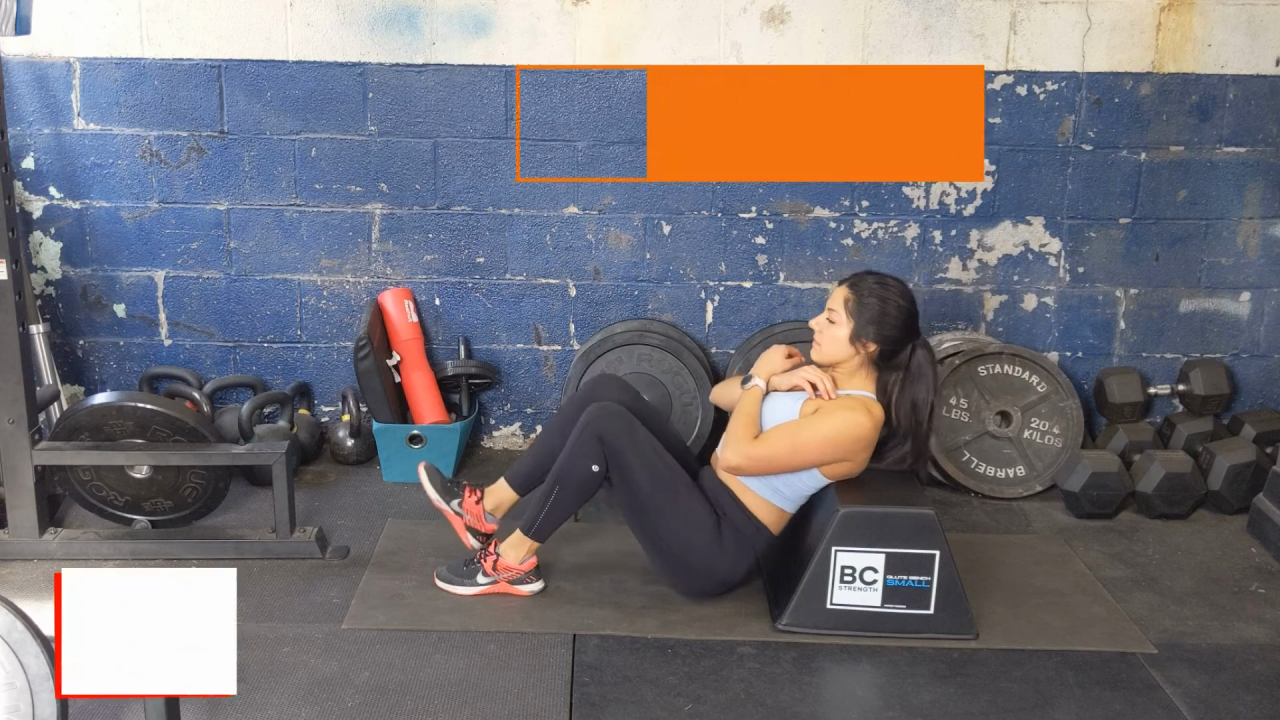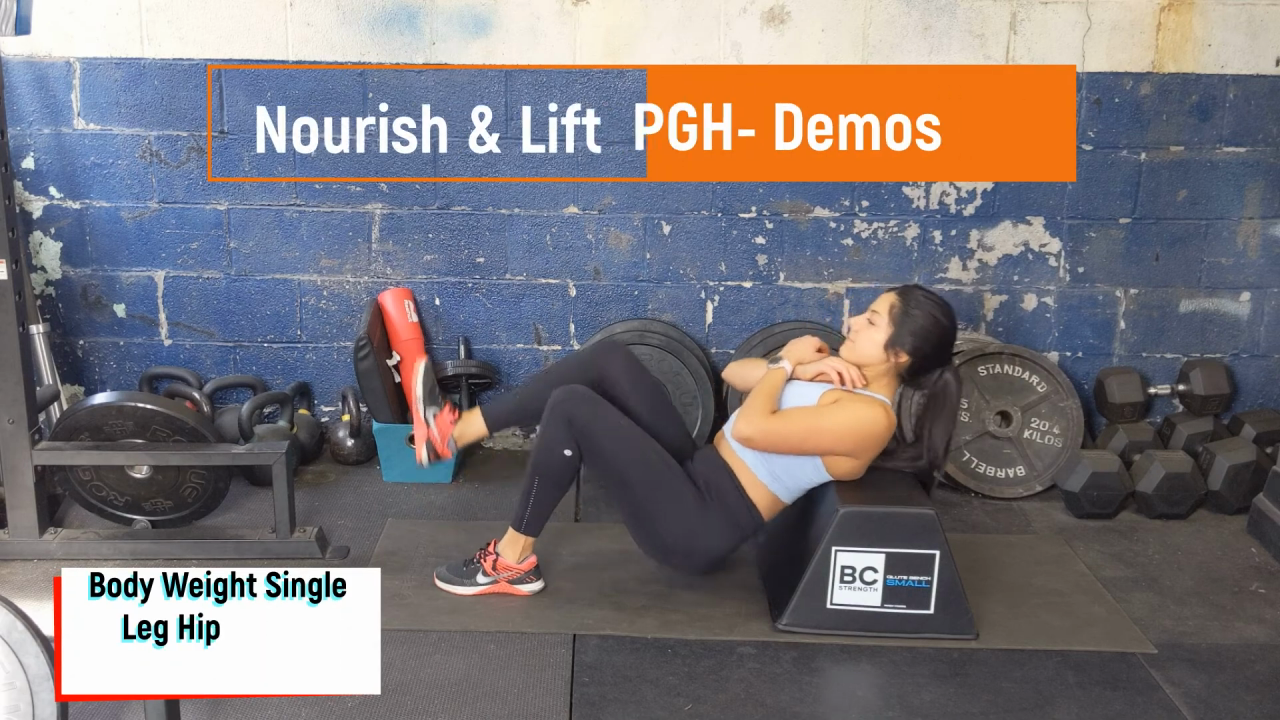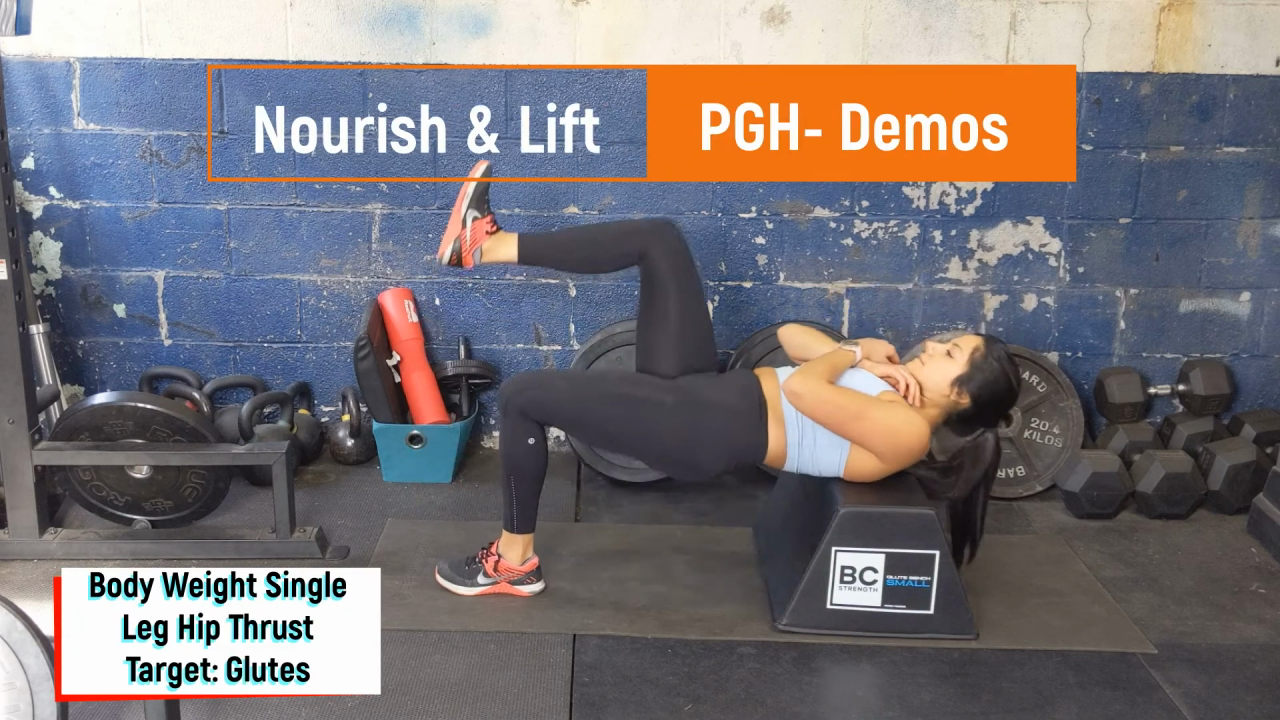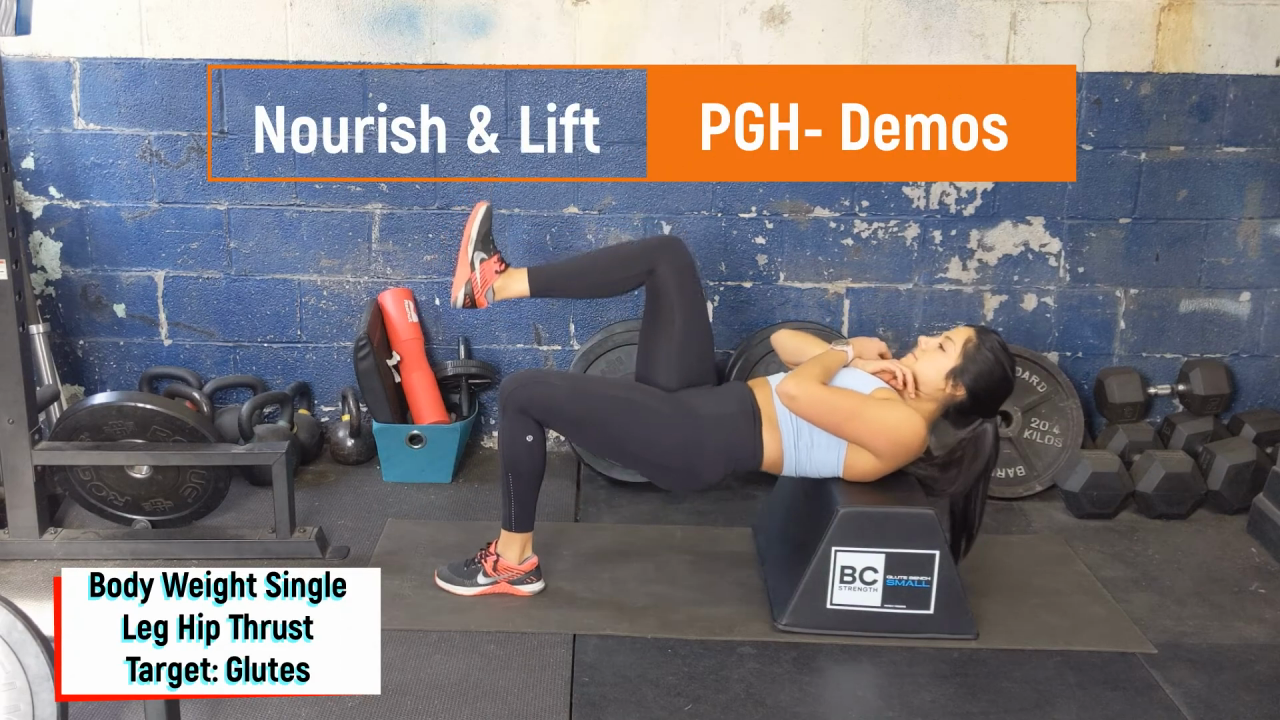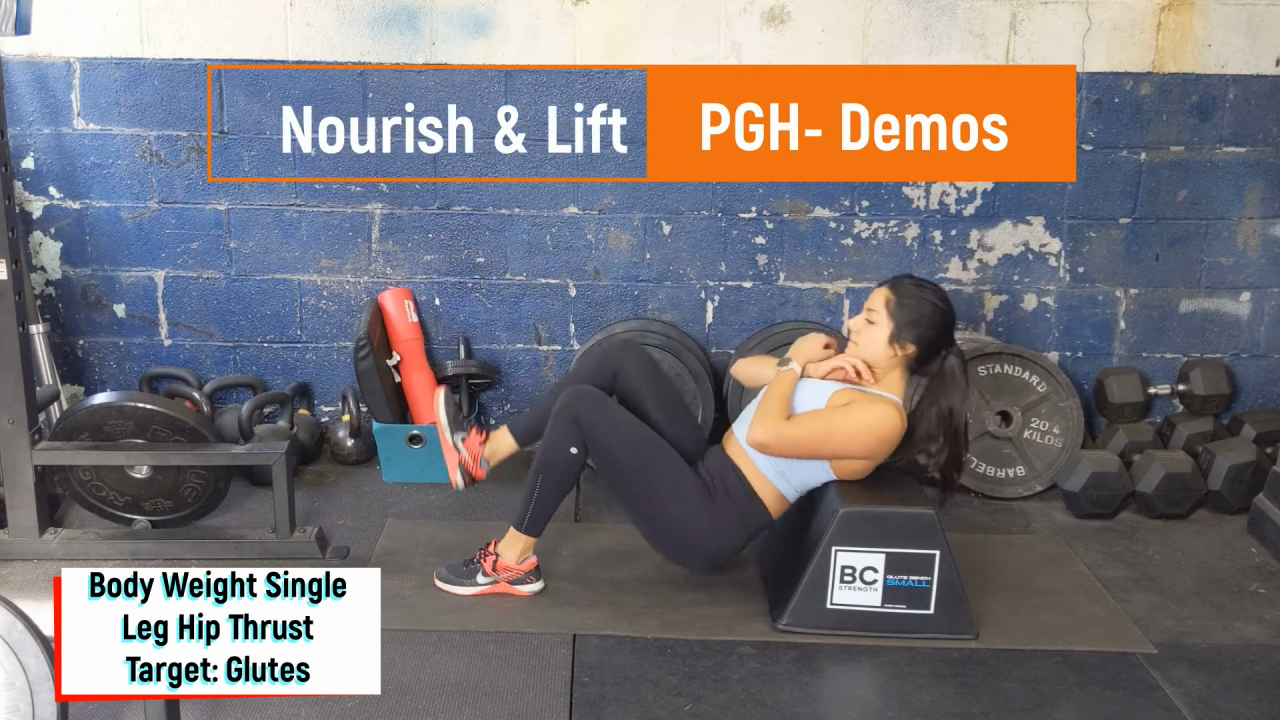
dt=1s
person 1, frame 1
left shoulder: (856, 418)
right shoulder: (829, 377)
left elbow: (736, 455)
right elbow: (719, 396)
left wrist: (761, 379)
right wrist: (776, 381)
left hip: (715, 548)
right hip: (702, 494)
left knee: (606, 423)
right knee: (605, 390)
left ankle: (513, 560)
right ankle: (487, 508)
person 1, frame 2
left shoulder: (867, 417)
right shoulder: (848, 377)
left elbow: (749, 428)
right elbow: (734, 374)
left wrist: (786, 363)
right wrist: (797, 368)
left hip: (696, 522)
right hip: (693, 470)
left knee: (570, 405)
right knee: (608, 357)
left ankle: (512, 561)
right ankle: (457, 430)
person 1, frame 3
left shoulder: (906, 431)
right shoulder: (896, 392)
left elbow: (802, 388)
right elbow: (789, 335)
left wrist: (853, 354)
right wrist: (860, 357)
left hip: (699, 430)
right hip: (701, 392)
left knee: (522, 394)
right knee: (660, 238)
left ankle: (514, 562)
right ankle: (486, 245)
person 1, frame 4
left shoulder: (904, 428)
right shoulder: (890, 393)
left elbow: (795, 389)
right elbow: (783, 340)
left wrist: (845, 353)
right wrist: (852, 357)
left hip: (696, 442)
right hip: (697, 404)
left knee: (523, 392)
right knee: (667, 254)
left ankle: (513, 561)
right ankle: (497, 283)
person 1, frame 5
left shoulder: (880, 417)
right shoulder: (859, 375)
left elbow: (766, 433)
right elbow: (741, 369)
left wrist: (796, 364)
right wrist: (806, 368)
left hip: (709, 524)
right hip: (707, 473)
left knee: (582, 405)
right knee: (622, 357)
left ankle: (512, 562)
right ankle: (486, 449)
